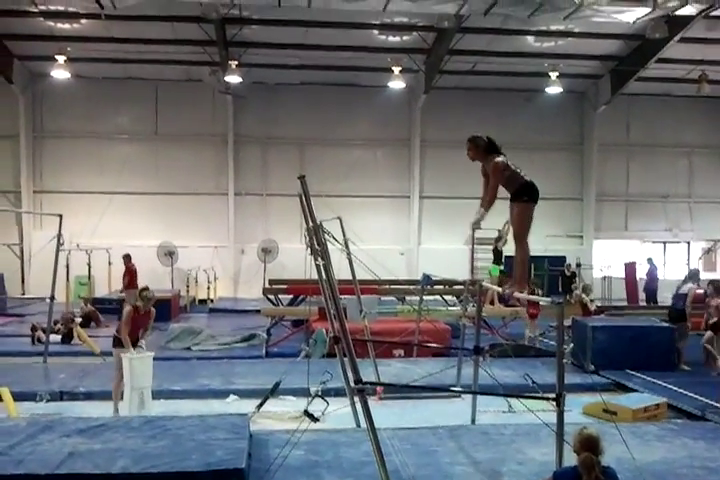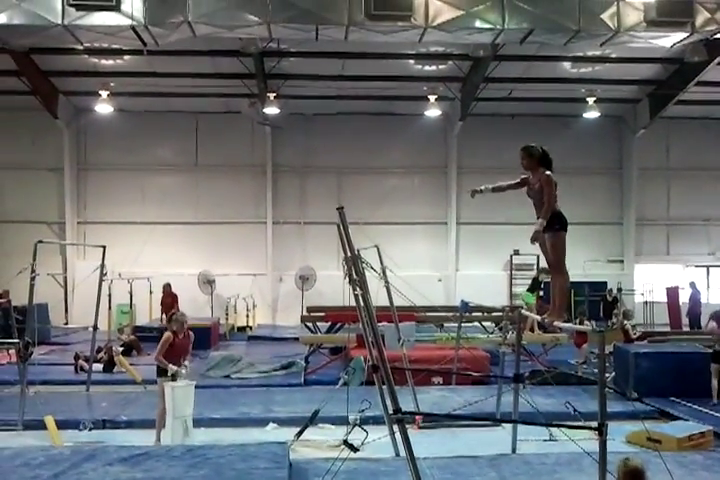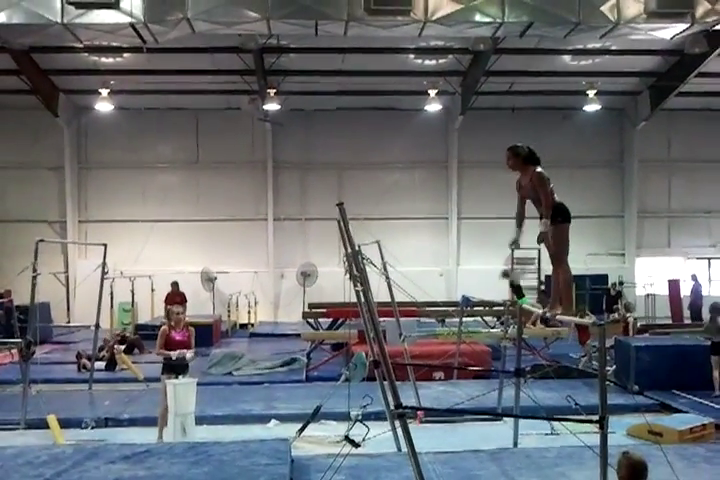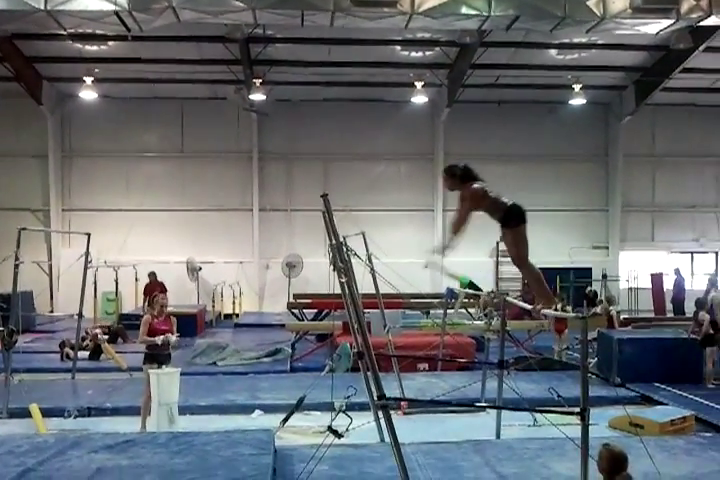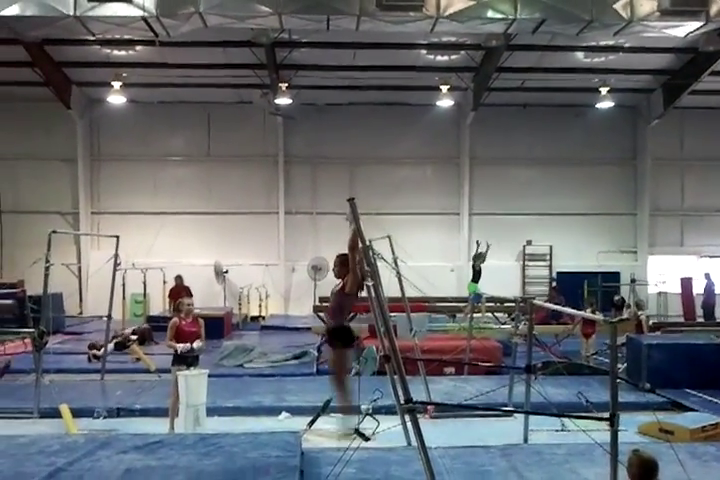
dt=0.7s
person 1, frame 1
left shoulder: (496, 163)
right shoulder: (485, 167)
left elbow: (493, 194)
right elbow: (486, 194)
left wrist: (480, 216)
right wrist: (478, 216)
left hip: (526, 192)
right hip: (517, 194)
left knee: (520, 239)
right knee: (518, 239)
left ankle: (521, 284)
right ankle: (517, 282)
person 1, frame 2
left shoulder: (547, 177)
right shoulder: (528, 179)
left elbow: (548, 205)
right elbow: (505, 186)
left wrist: (538, 227)
right wrist: (482, 189)
left hip: (555, 222)
right hip: (545, 224)
left knee: (559, 269)
right knee: (553, 269)
left ankle: (560, 312)
right ankle: (553, 310)
person 1, frame 3
left shoulder: (537, 174)
right shoulder: (521, 181)
left elbow: (547, 202)
right elbow: (521, 208)
left wrist: (544, 228)
right wrist: (517, 234)
left hip: (557, 215)
right hip: (548, 217)
left knee: (560, 262)
right knee: (555, 263)
left ankle: (566, 306)
right ankle: (554, 304)
person 1, frame 4
left shoulder: (471, 192)
right shoulder: (467, 193)
left elbow: (462, 219)
right elbow: (460, 218)
left wrist: (449, 242)
right wrist: (450, 241)
left hip: (512, 216)
right hip: (507, 219)
left knee: (522, 262)
right knee: (518, 261)
left ankle: (548, 299)
right ankle: (543, 299)
person 1, frame 5
left shoulder: (352, 283)
right shoulder: (347, 282)
left elbow: (353, 252)
right elbow: (354, 258)
left wrist: (354, 233)
left hip: (340, 333)
right hip: (336, 332)
left knee: (339, 376)
right knee: (339, 377)
left ankle: (347, 415)
person 2, frame 1
left shoulder: (151, 312)
right shoulder: (129, 310)
right elbow: (124, 333)
left wrist: (141, 341)
right wrist: (131, 351)
left hip: (135, 341)
right hip: (120, 341)
right knee: (120, 374)
right ankle: (115, 409)
person 2, frame 2
left shoulder: (190, 335)
right shoulder: (169, 336)
right elbow: (157, 356)
left wrist: (185, 363)
right wrist: (170, 367)
left hip: (178, 370)
right hip: (164, 370)
right knee: (164, 405)
right ankle: (157, 438)
person 2, frame 3
left shoulder: (190, 330)
right shoulder: (165, 329)
left elbow: (192, 348)
right elbow: (158, 350)
left wrist: (190, 354)
right wrist: (173, 353)
left hip: (184, 367)
right hip: (169, 367)
right knee: (166, 402)
right ankle: (160, 436)
person 2, frame 4
left shoulder: (171, 319)
right shoulder: (148, 318)
left elbow: (174, 338)
right elbow: (141, 339)
left wrist: (172, 339)
right wrist: (159, 339)
left hip: (166, 357)
right hip: (151, 357)
right knee: (149, 392)
right ankle: (143, 425)
person 2, frame 5
left shoulder: (199, 321)
right shoulder: (176, 321)
left elbow: (203, 341)
right elbow: (168, 342)
left wrist: (199, 344)
right wrist: (178, 346)
left hip: (194, 358)
right hip: (179, 359)
right knee: (176, 393)
right ankle: (171, 426)
